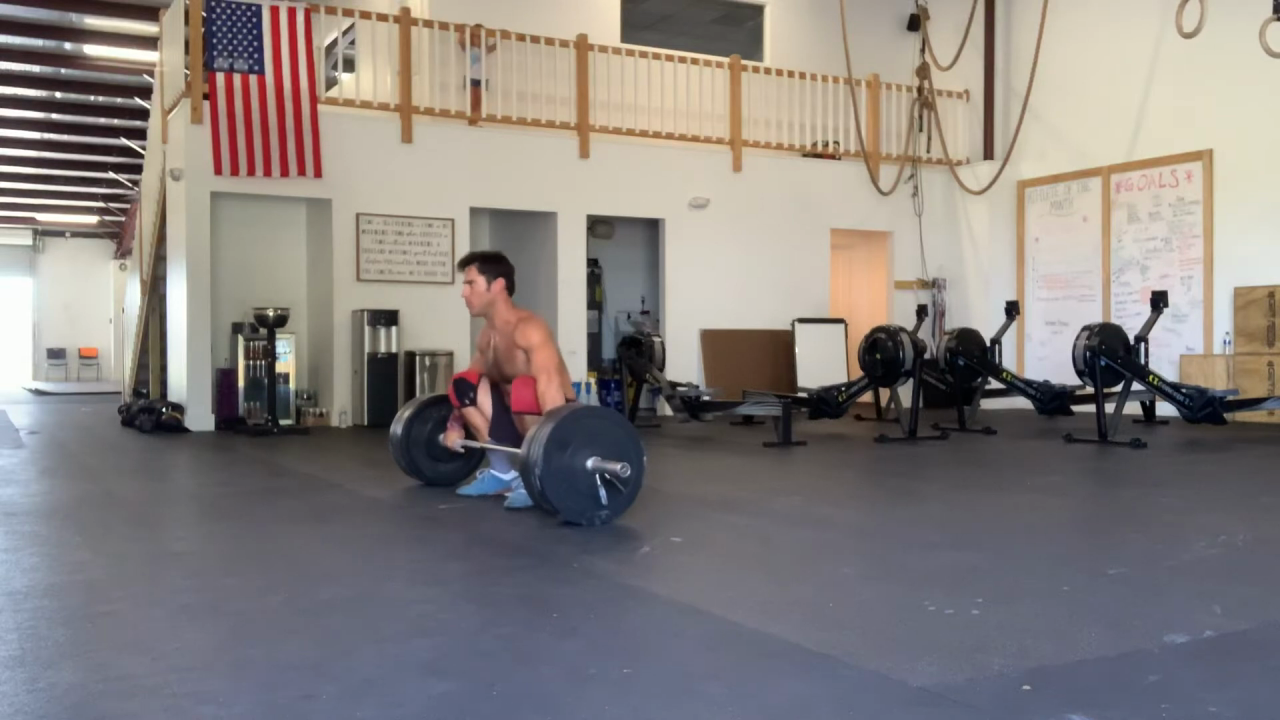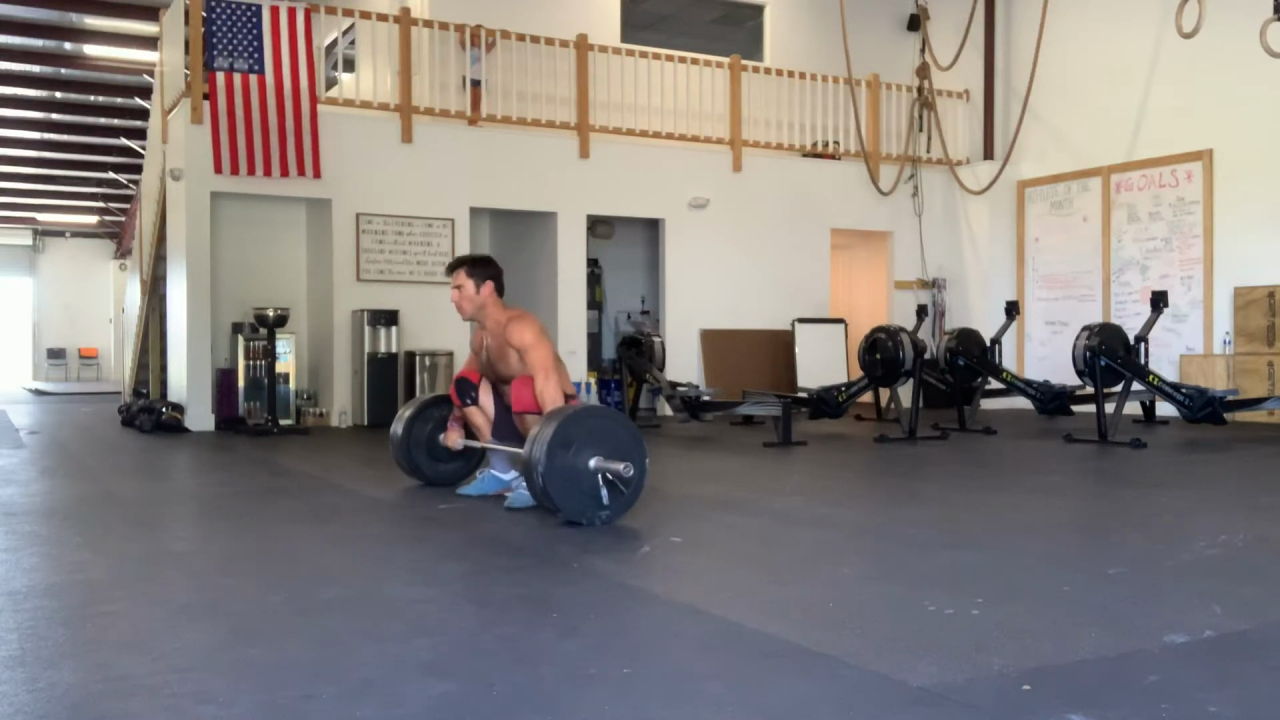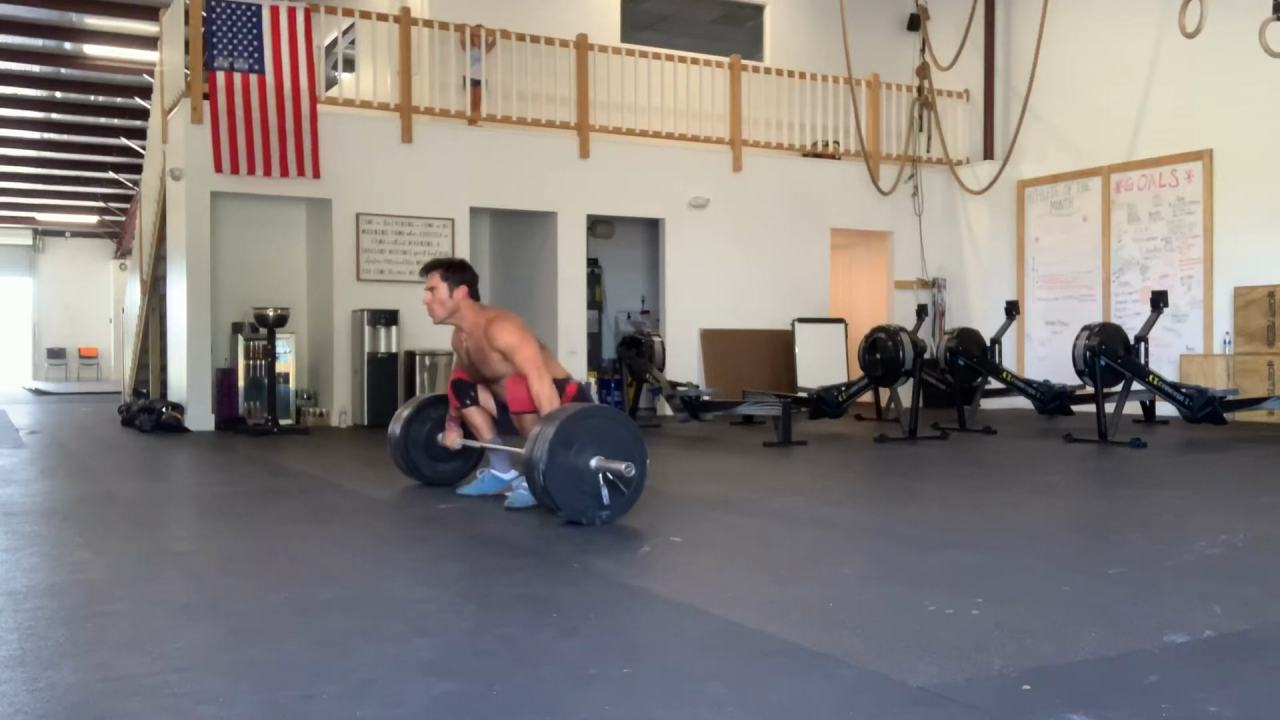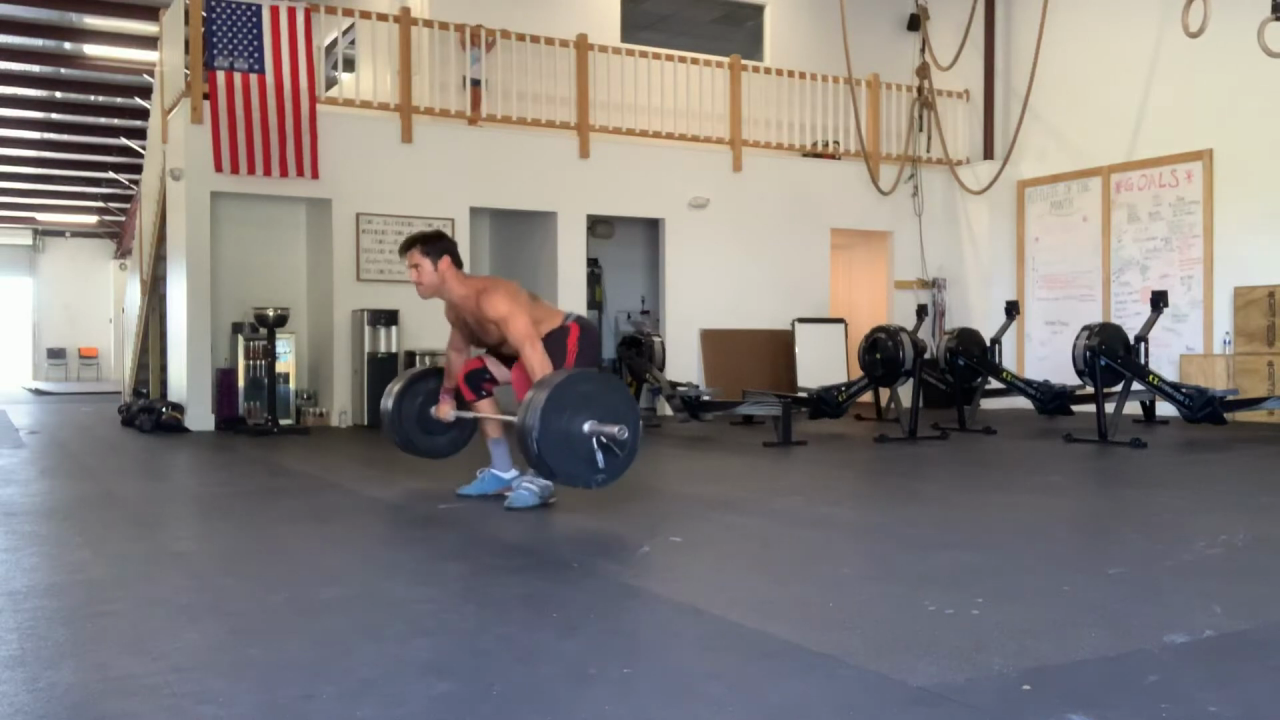
dt=0.5s
person 1, frame 1
left shoulder: (528, 328)
right shoulder: (488, 334)
left elbow: (549, 384)
right elbow: (473, 379)
right wrist: (456, 424)
right hip: (523, 420)
left knee: (523, 390)
right knee: (464, 385)
right ankle: (503, 473)
person 1, frame 2
left shoulder: (519, 327)
right shoulder: (481, 335)
left elbow: (547, 381)
right elbow: (468, 379)
right wrist: (455, 424)
left knee: (523, 389)
right knee: (464, 385)
right ankle: (503, 472)
person 1, frame 3
left shoulder: (499, 327)
right shoulder: (461, 337)
left elbow: (540, 380)
right elbow: (462, 378)
right wrist: (452, 424)
left hip: (567, 403)
left knee: (519, 388)
right knee: (460, 387)
right ankle: (503, 472)
person 1, frame 4
left shoulder: (490, 296)
right shoulder: (454, 306)
left elbow: (532, 350)
right elbow: (457, 350)
right wrist: (446, 397)
left hip: (573, 336)
right hip: (536, 338)
left knee: (528, 384)
right knee: (471, 377)
left ankle: (540, 481)
right ankle: (503, 473)
